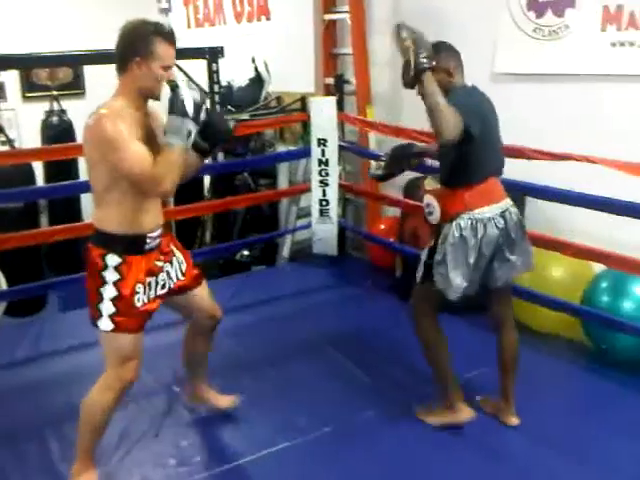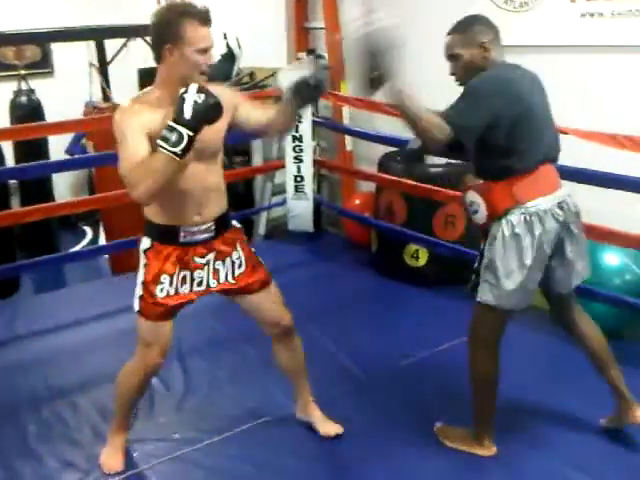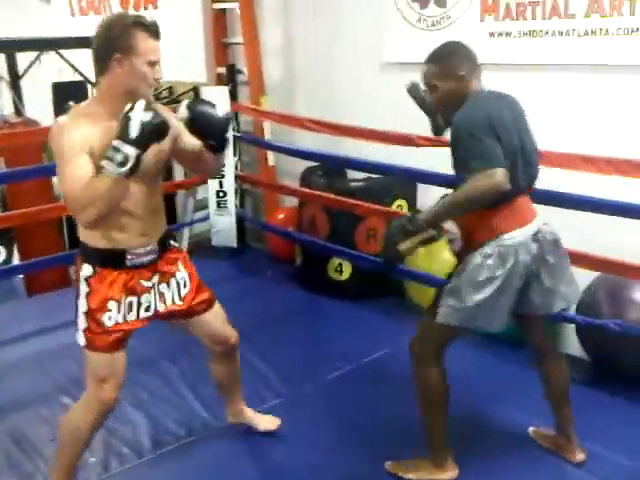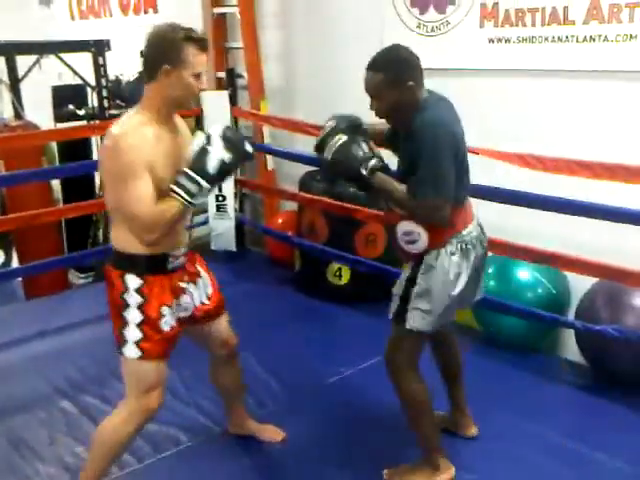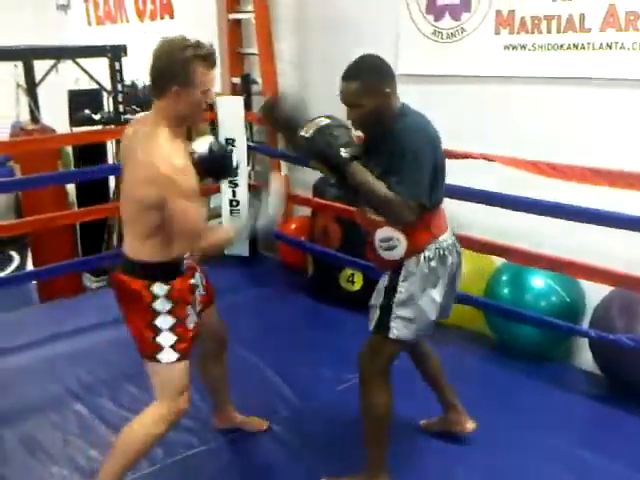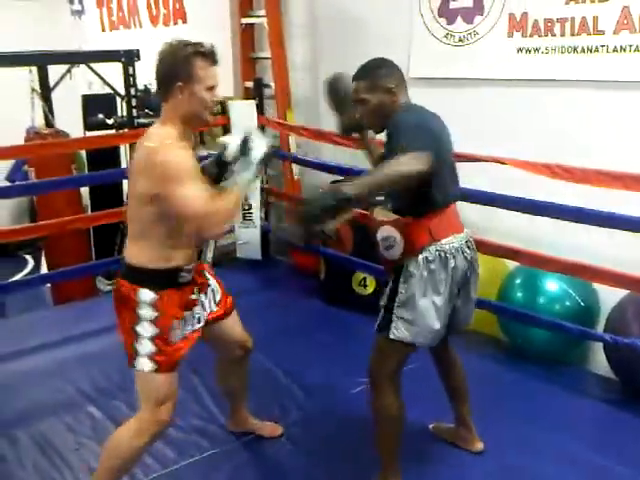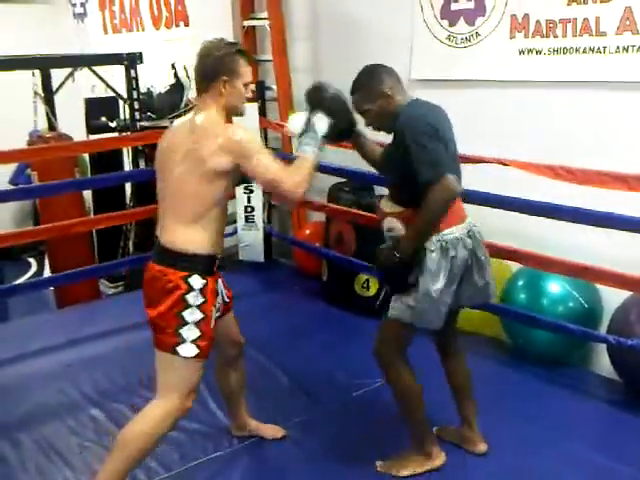
dt=0.7s
person 1, frame 1
left shoulder: (148, 113)
right shoulder: (109, 123)
left elbow: (178, 171)
right elbow: (161, 183)
left wrist: (202, 139)
right wrist: (183, 124)
left hip: (158, 246)
right hip: (120, 259)
left knee: (208, 315)
right knee: (122, 371)
left ankle: (199, 389)
person 1, frame 2
left shoulder: (217, 96)
right shoulder: (133, 115)
left elbow: (274, 121)
right elbow: (141, 189)
left wrist: (302, 91)
right wrist: (181, 128)
left hip: (223, 237)
right hip: (168, 247)
left knee: (280, 323)
right knee: (150, 356)
left ankle: (307, 407)
right ankle: (117, 433)
person 1, frame 3
left shoulder: (156, 114)
right shoulder: (71, 130)
left elbow: (206, 170)
right elbow: (87, 212)
left wrist: (214, 139)
right wrist: (127, 147)
left hip: (163, 259)
right hip: (109, 273)
left knee: (224, 340)
right knee: (104, 393)
left ankle: (237, 410)
person 1, frame 4
left shoulder: (178, 125)
right shoulder: (127, 140)
right elbow: (149, 230)
left wrist: (221, 167)
right wrist: (196, 176)
left hip: (184, 265)
right hip: (140, 279)
left knee: (225, 346)
right knee: (144, 401)
left ankle: (239, 420)
person 1, frame 5
left shoulder: (144, 125)
right shoulder: (168, 163)
right elbow: (202, 243)
left wrist: (206, 162)
right wrist: (255, 221)
left hip: (171, 270)
right hip: (154, 284)
left knee: (216, 337)
right knee: (171, 404)
left ankle: (225, 413)
person 1, frame 6
left shoulder: (174, 138)
right shoulder: (163, 151)
right elbow: (214, 223)
left wrist: (225, 162)
right wrist: (247, 166)
left hip: (190, 275)
right hip: (151, 291)
left knee: (238, 345)
right knee: (157, 414)
left ankle: (240, 418)
person 1, frame 7
left shoulder: (177, 130)
right shoulder: (229, 136)
right elbow: (291, 189)
right wrist: (311, 138)
left hip: (186, 269)
right hip: (184, 278)
left knee: (232, 347)
right knee: (175, 400)
left ankle: (241, 421)
person 2, frame 1
left shoulder: (462, 101)
right shoulder: (477, 100)
left elbow: (449, 134)
left wrist: (422, 76)
right wrist: (418, 155)
left hip: (470, 223)
right hip: (501, 213)
left knee: (423, 307)
right knee: (501, 313)
left ankle: (453, 403)
right ankle: (506, 404)
person 2, frame 2
left shoulder: (491, 85)
right shoulder: (522, 78)
left elbow: (439, 137)
left wrist: (392, 86)
right wrist: (471, 152)
left hip: (522, 221)
right hip: (556, 204)
left knee: (484, 334)
right knee: (568, 310)
left ankle: (479, 436)
person 2, frame 3
left shoulder: (469, 119)
right shoulder: (505, 104)
left elbow: (493, 181)
left wrist: (423, 220)
left hip: (495, 249)
right hip: (533, 235)
left knee: (426, 348)
right knee: (542, 342)
right ankle: (568, 440)
person 2, frame 4
left shoulder: (432, 128)
right shoulder: (430, 106)
left elbow: (434, 212)
right elbow: (394, 138)
left wrist: (369, 172)
right wrist: (357, 133)
left hip: (443, 253)
right hip: (460, 241)
left knee: (400, 359)
right knee: (436, 326)
right ankle: (460, 416)
person 2, frame 5
left shoulder: (413, 134)
right shoulder: (385, 125)
left elbow: (404, 212)
right elbow: (362, 158)
left wrist: (345, 161)
right wrist: (300, 124)
left hip: (418, 261)
right hip: (424, 253)
left knee: (373, 365)
right knee: (406, 335)
right ankle: (455, 414)
person 2, frame 6
left shoulder: (410, 122)
right shoulder: (415, 121)
left elbow: (415, 166)
right elbow: (390, 174)
left wrist: (342, 193)
right wrist: (359, 133)
left hip: (429, 260)
right hip: (448, 251)
left knee: (383, 370)
right knee: (437, 343)
right ankle: (464, 431)
person 2, frame 7
left shoulder: (412, 122)
right shoulder: (427, 112)
left elbow: (446, 186)
right elbow: (390, 164)
left wrist: (406, 246)
right wrist: (351, 131)
left hip: (435, 245)
right hip: (459, 238)
left knee: (389, 349)
right knee: (445, 336)
right ankle: (469, 431)
